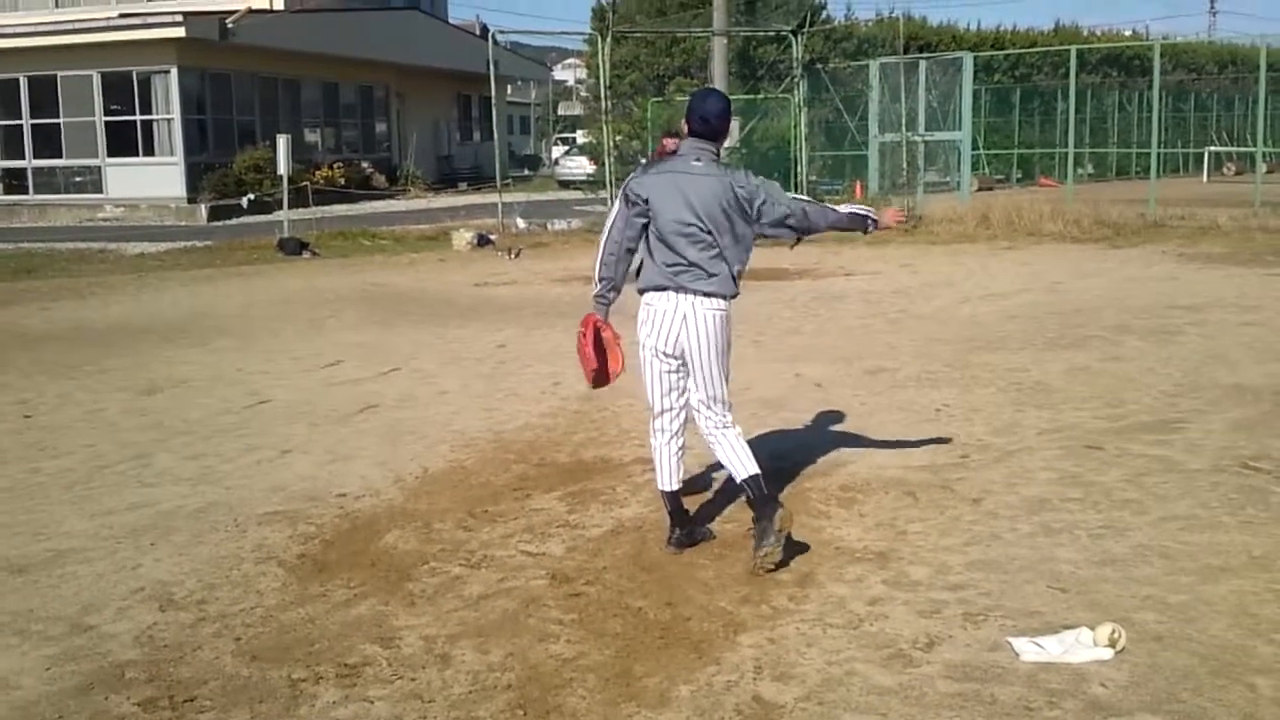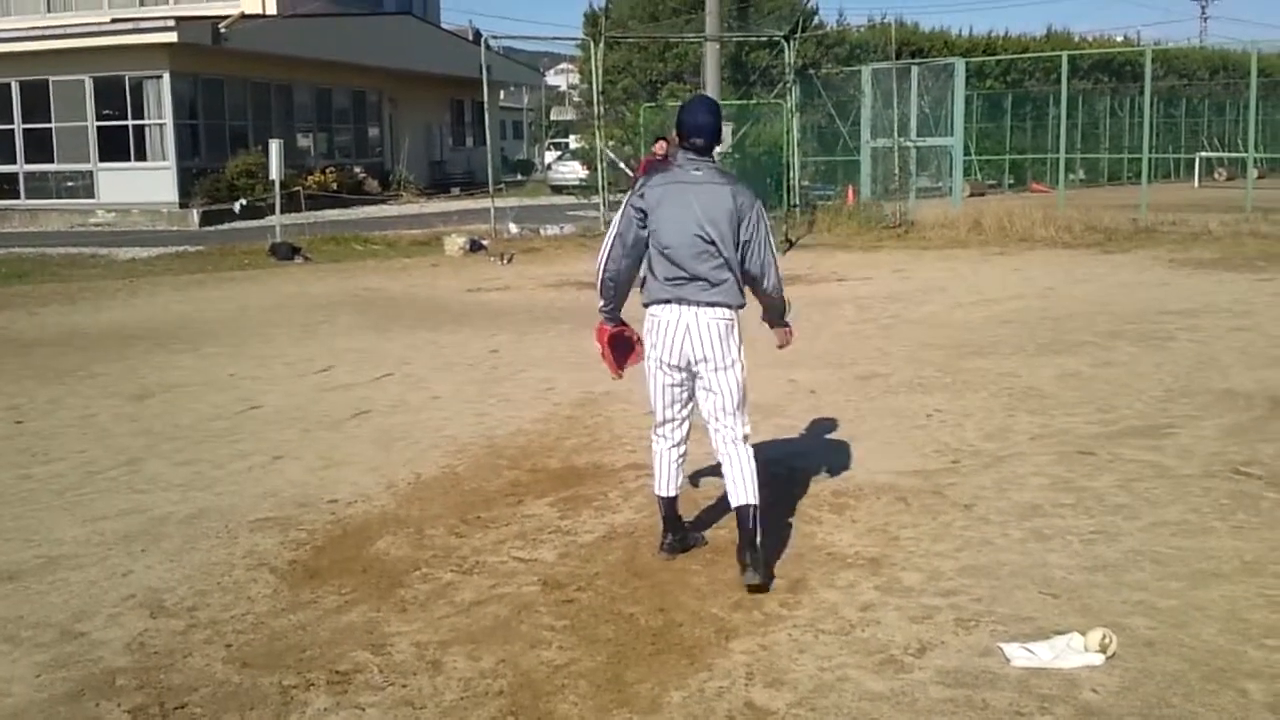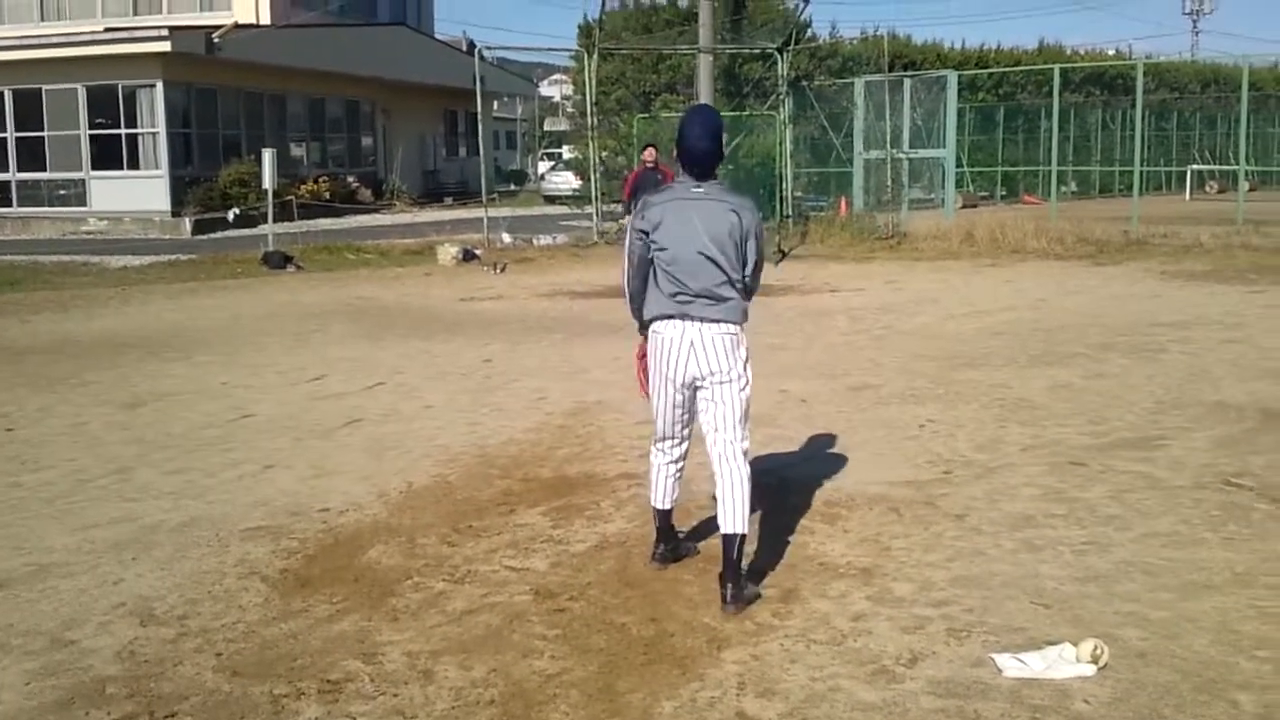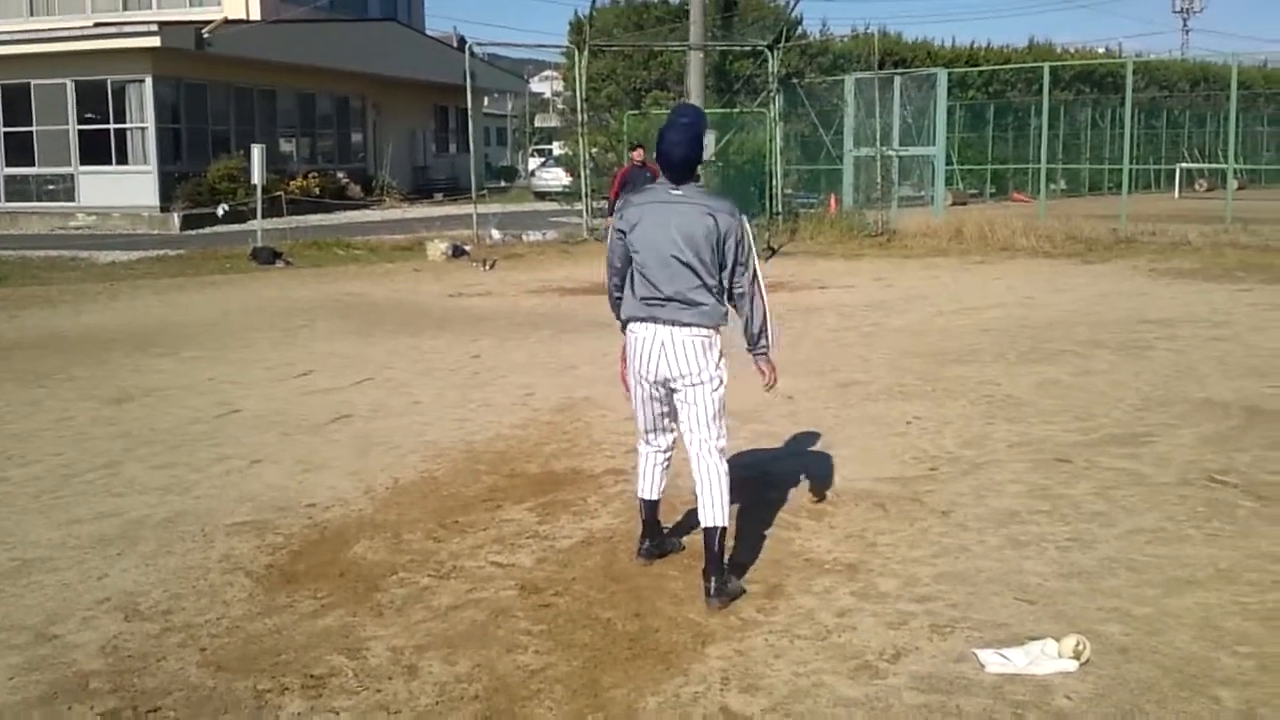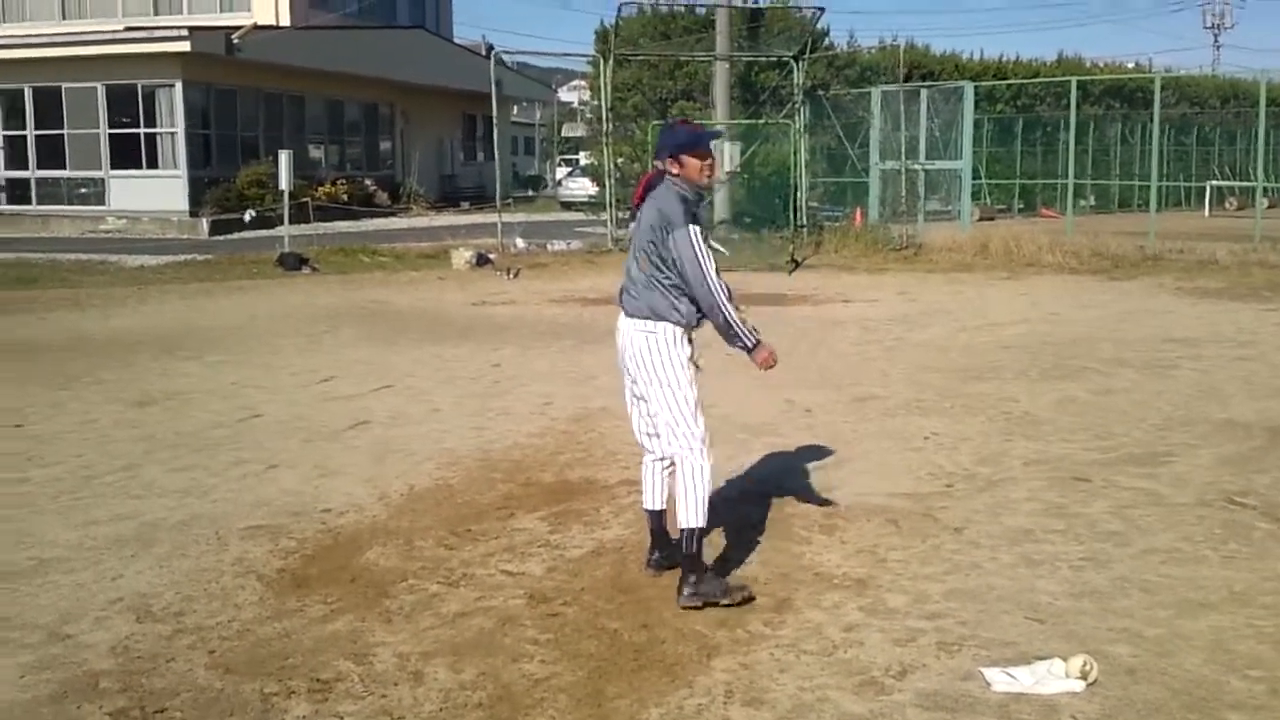
dt=0.3s
person 1, frame 1
left shoulder: (647, 178)
right shoulder: (739, 186)
left elbow: (617, 246)
right elbow: (805, 214)
left wrist: (600, 306)
right wrist: (872, 219)
left hip: (658, 310)
right hip: (711, 312)
left knee: (665, 422)
right knee: (716, 418)
left ankle: (679, 523)
right ankle: (765, 507)
person 1, frame 2
left shoulder: (649, 189)
right shoulder: (738, 194)
left elbow: (617, 258)
right elbow: (762, 267)
left wrist: (609, 311)
right wrist: (778, 318)
left hip: (664, 320)
right hip: (719, 323)
left knee: (669, 431)
right knee: (732, 436)
left ankle: (672, 531)
right ankle: (750, 550)
person 1, frame 3
left shoulder: (651, 208)
right shoulder: (743, 211)
left elbow: (635, 281)
right elbow: (749, 282)
left wrist: (649, 329)
left hip: (666, 337)
right hip: (723, 340)
left knee: (667, 447)
right knee: (730, 457)
left ankle: (665, 541)
right ankle: (732, 580)
person 1, frame 4
left shoulder: (629, 210)
right shoulder: (723, 214)
left elbow: (614, 281)
right elbow: (745, 285)
right wrist: (761, 349)
left hip: (643, 338)
right hip: (696, 343)
left knee: (653, 441)
right knee: (708, 455)
left ankle: (651, 535)
right ankle: (715, 575)
person 1, frame 5
left shoulder: (662, 204)
right shoulder: (680, 216)
right elbow: (707, 288)
right wrist: (751, 344)
left hip: (633, 333)
right hip: (661, 339)
left knee: (657, 449)
right knee: (692, 453)
left ankle: (661, 547)
right ankle: (695, 575)
